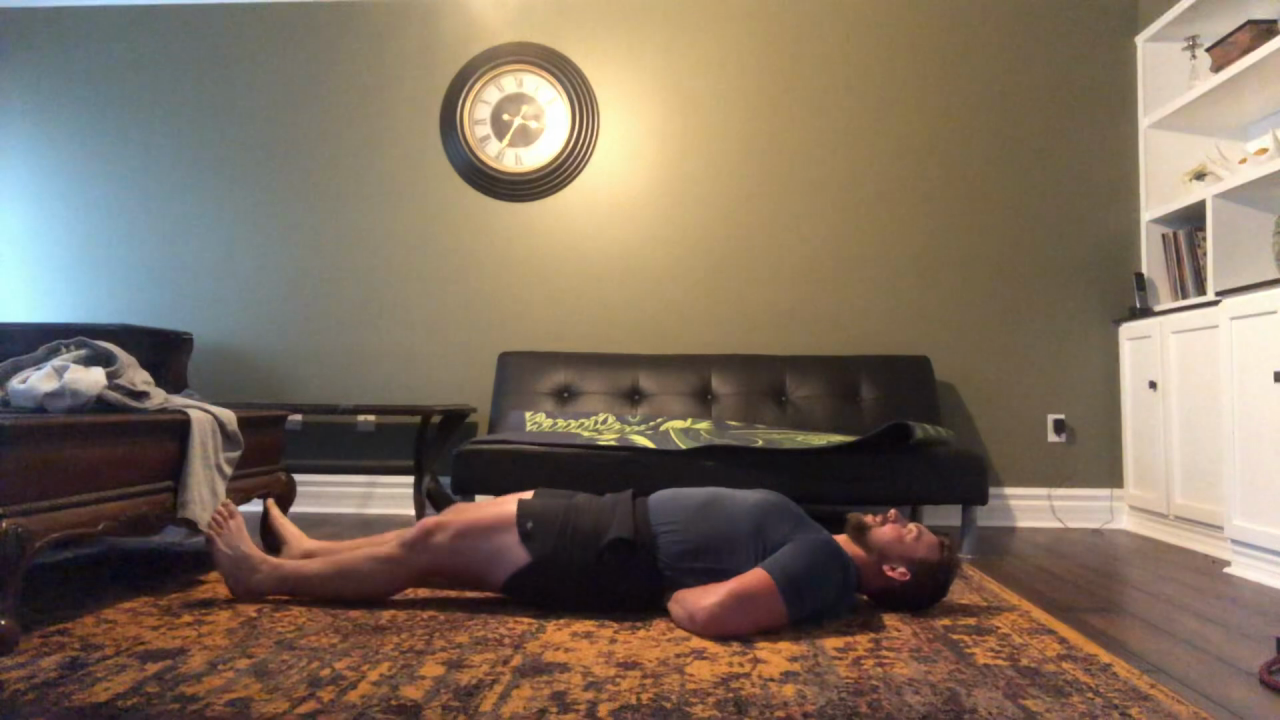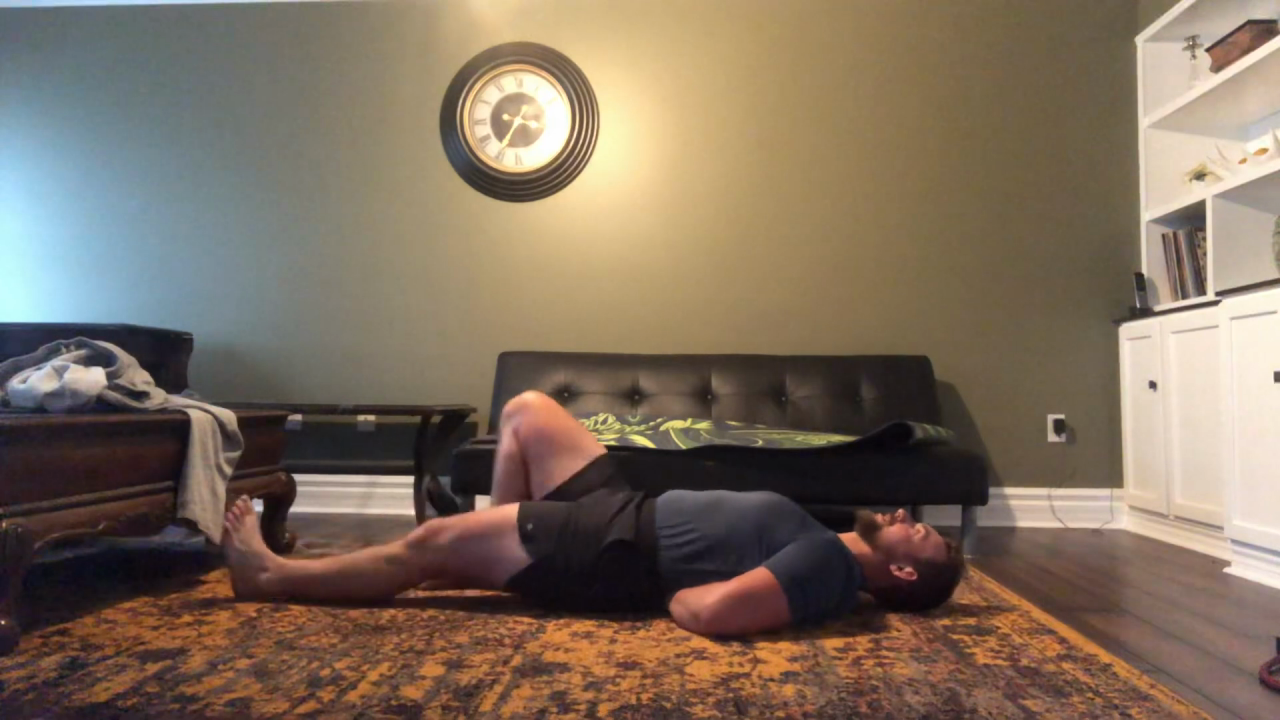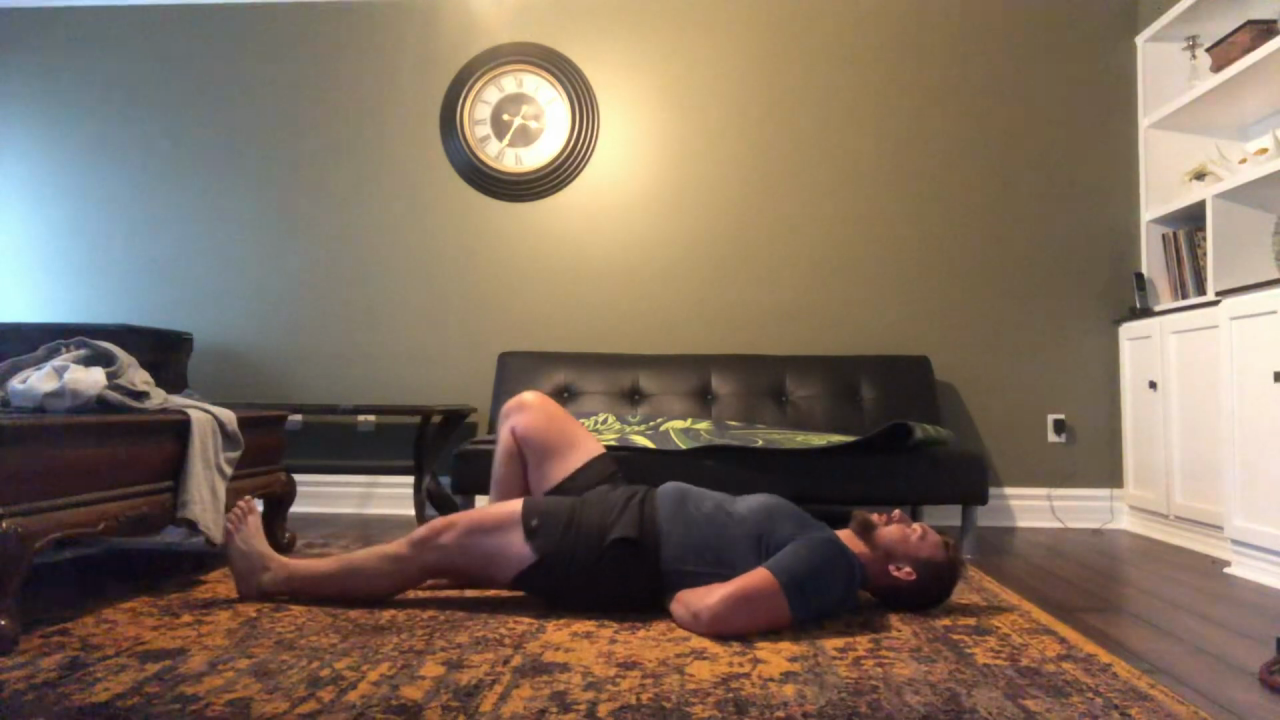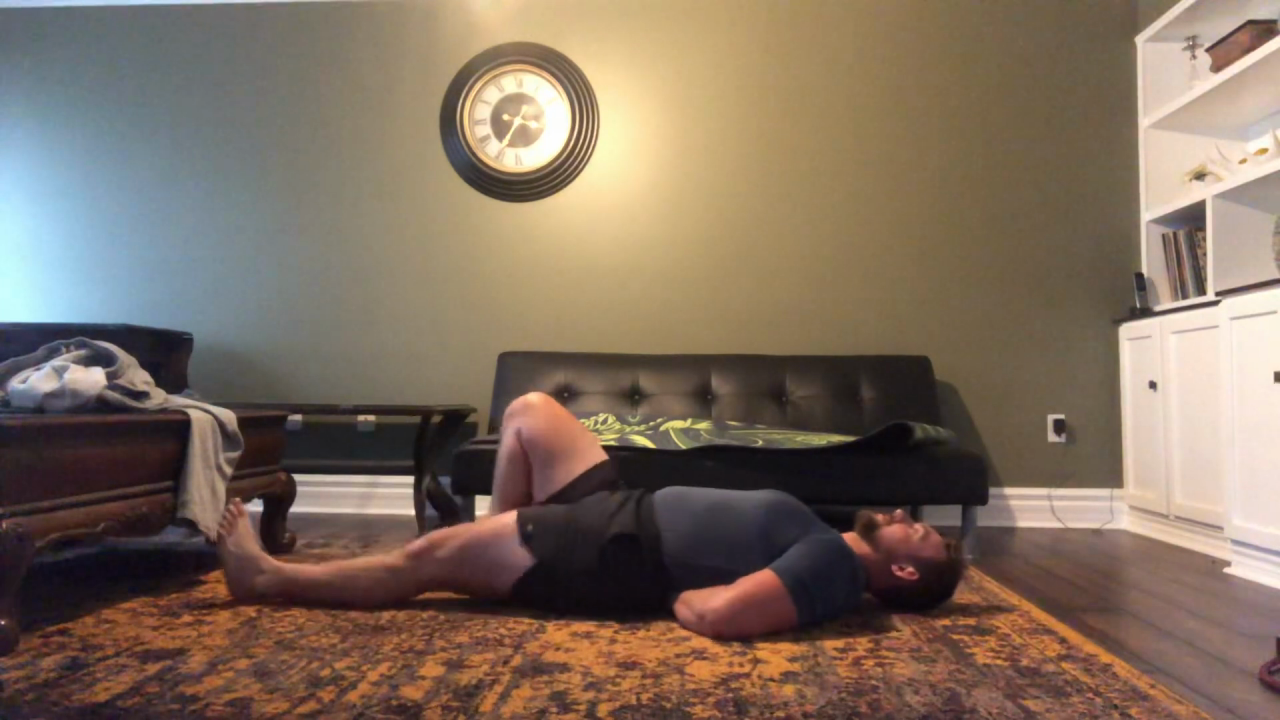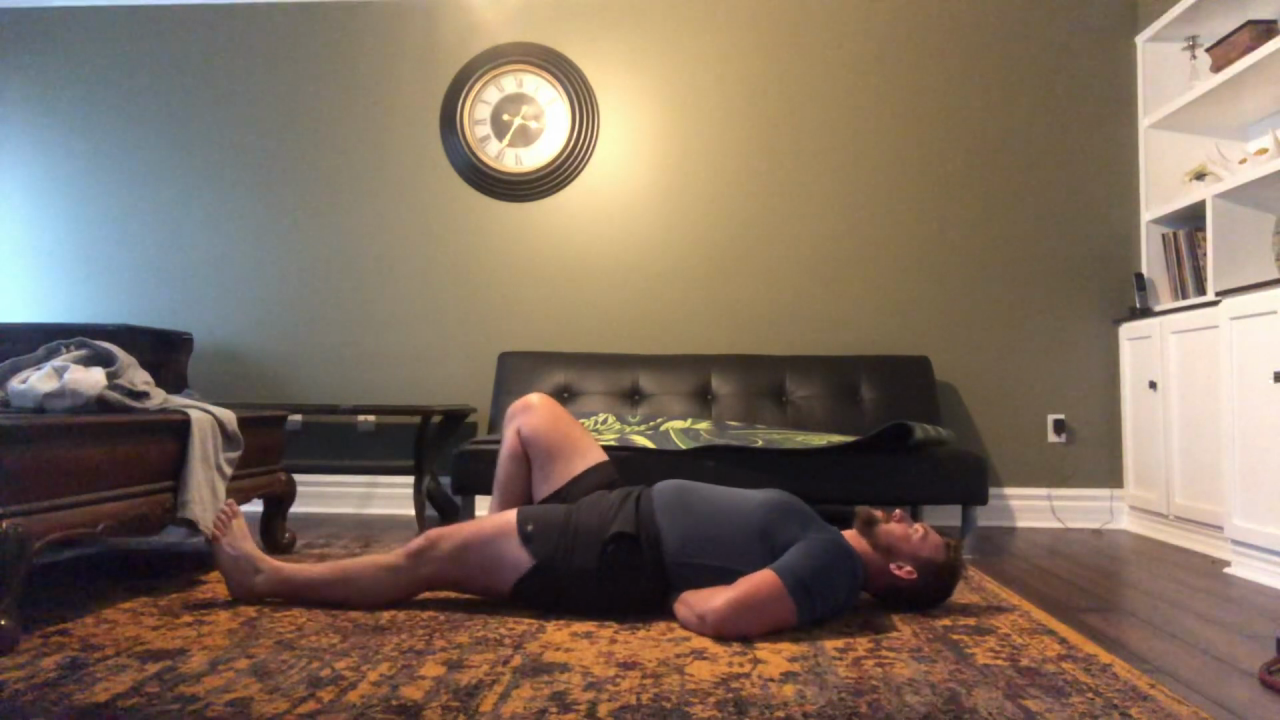
dt=0.7s
person 1, frame 1
left shoulder: (828, 570)
right shoulder: (823, 550)
left elbow: (710, 612)
left wrist: (665, 589)
left hip: (621, 555)
right hip: (626, 517)
left knee: (433, 544)
right knee: (455, 517)
left ankle: (266, 575)
right ankle: (311, 551)
person 1, frame 2
left shoulder: (830, 568)
right shoulder: (826, 547)
left elbow: (707, 613)
left wrist: (659, 591)
left hip: (621, 556)
right hip: (632, 512)
left knee: (429, 545)
right knee: (526, 412)
left ankle: (270, 575)
right ankle: (496, 557)
person 1, frame 3
left shoulder: (829, 568)
right shoulder: (824, 544)
left elbow: (711, 613)
left wrist: (662, 593)
left hip: (620, 550)
right hip: (631, 509)
left knee: (433, 542)
right knee: (524, 411)
left ankle: (272, 575)
right ankle: (492, 555)
person 1, frame 4
left shoulder: (834, 568)
right shoulder: (827, 546)
left elbow: (719, 615)
left wrist: (666, 593)
left hip: (621, 558)
right hip: (629, 512)
left knee: (431, 555)
right knee: (530, 412)
left ankle: (267, 577)
right ankle: (496, 557)
person 1, frame 5
left shoulder: (834, 568)
right shoulder: (826, 543)
left elbow: (719, 614)
left wrist: (667, 593)
left hip: (621, 556)
right hip: (628, 510)
left knee: (429, 554)
right knee: (530, 411)
left ankle: (265, 577)
right ankle: (497, 555)
